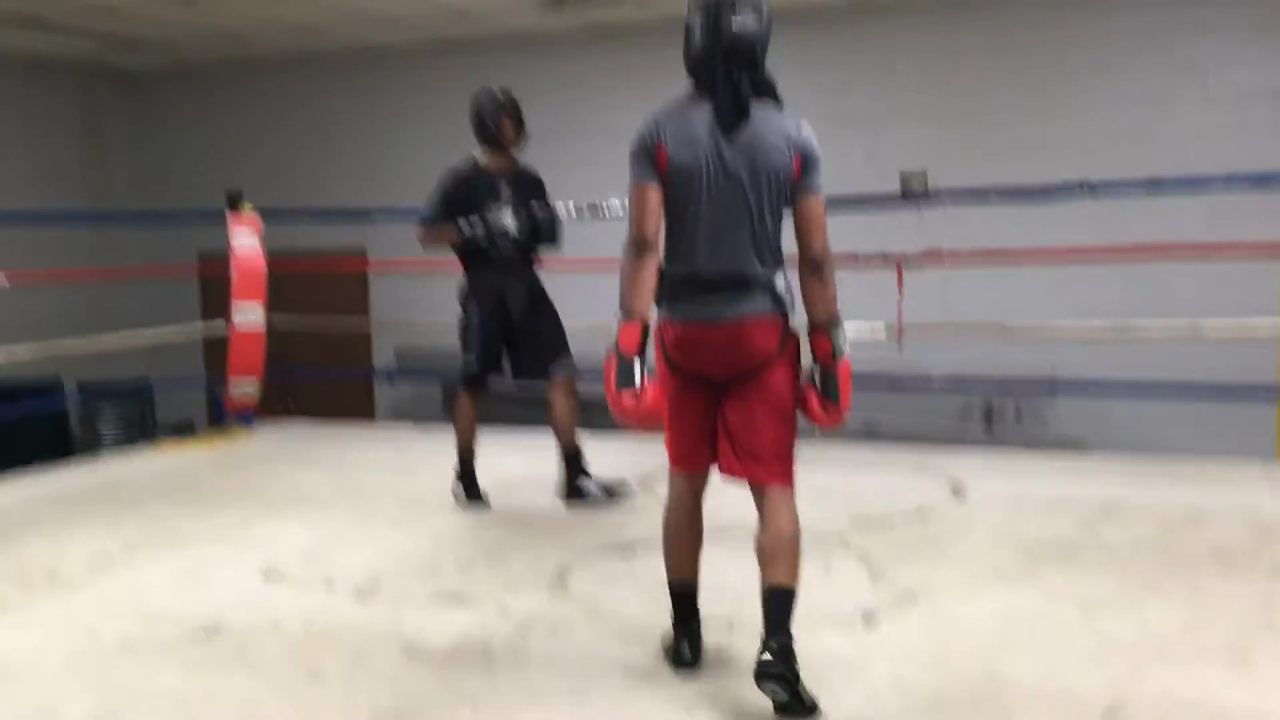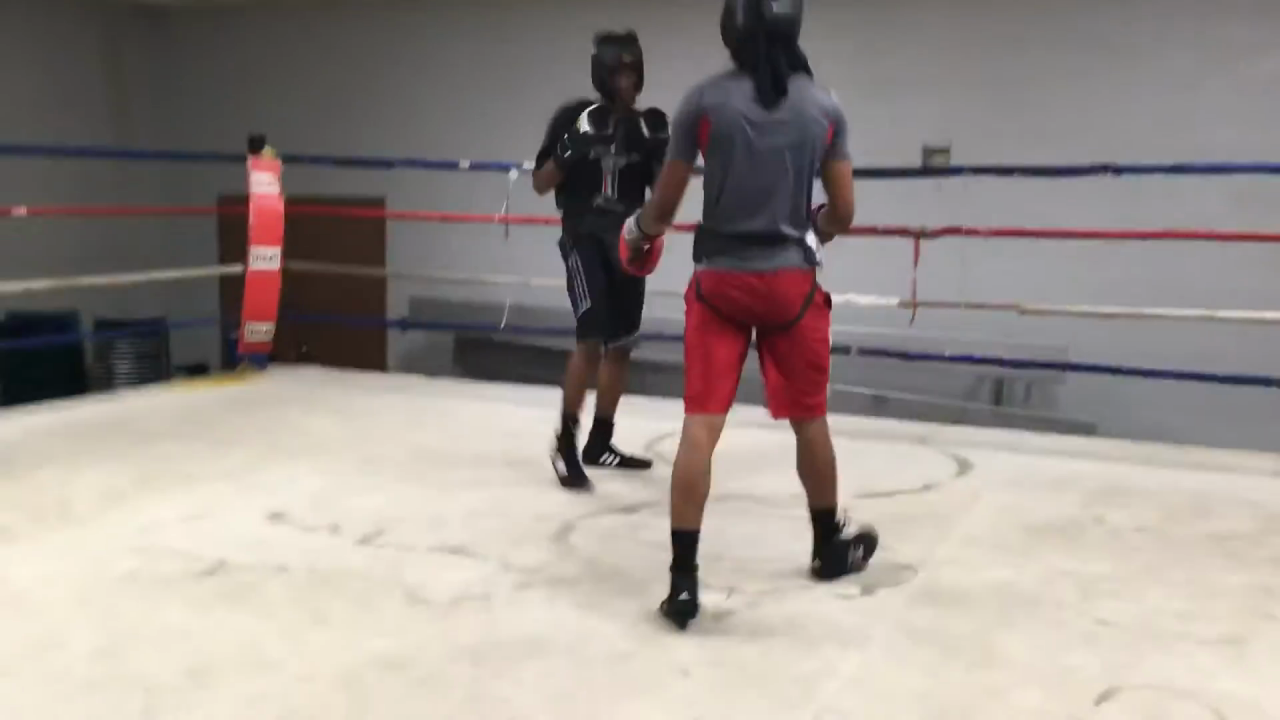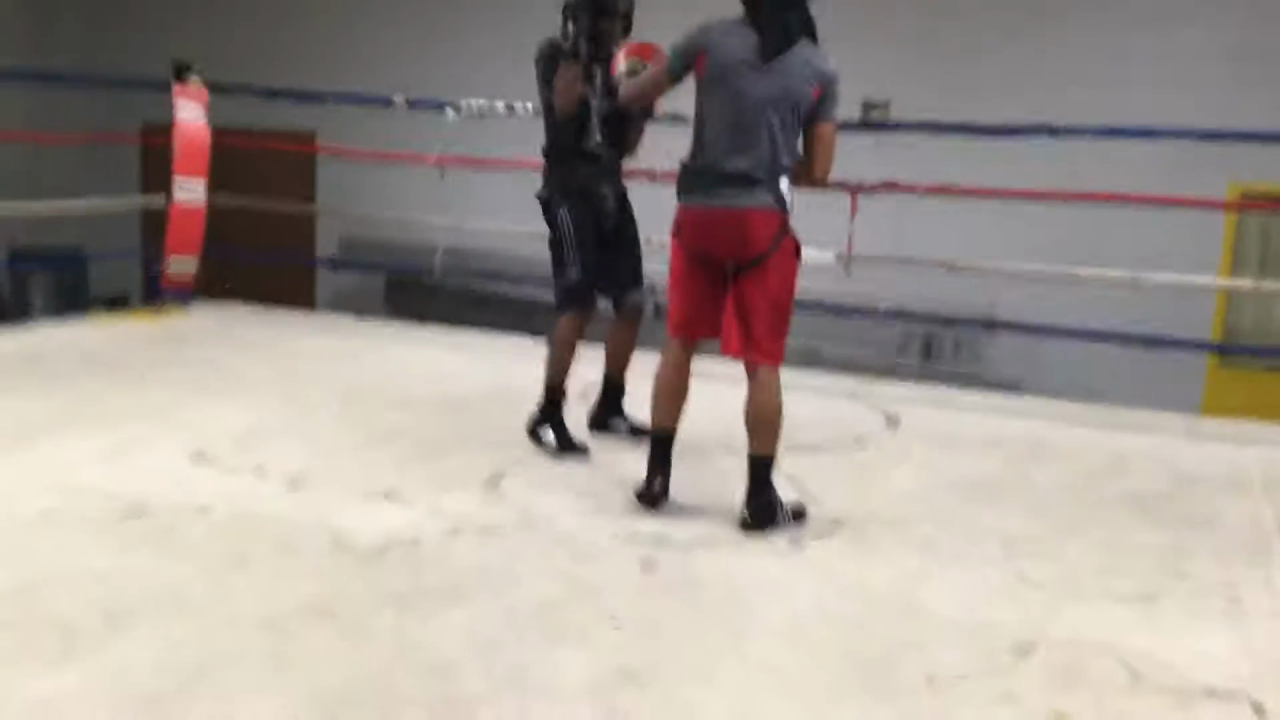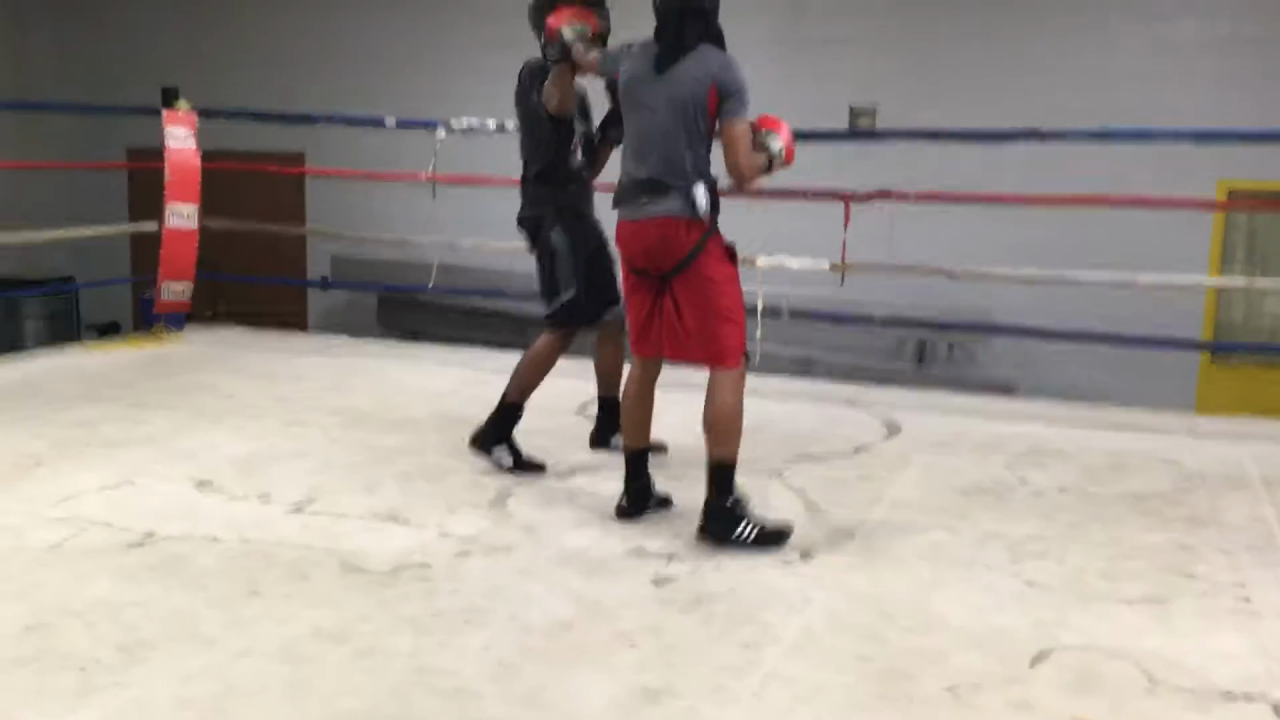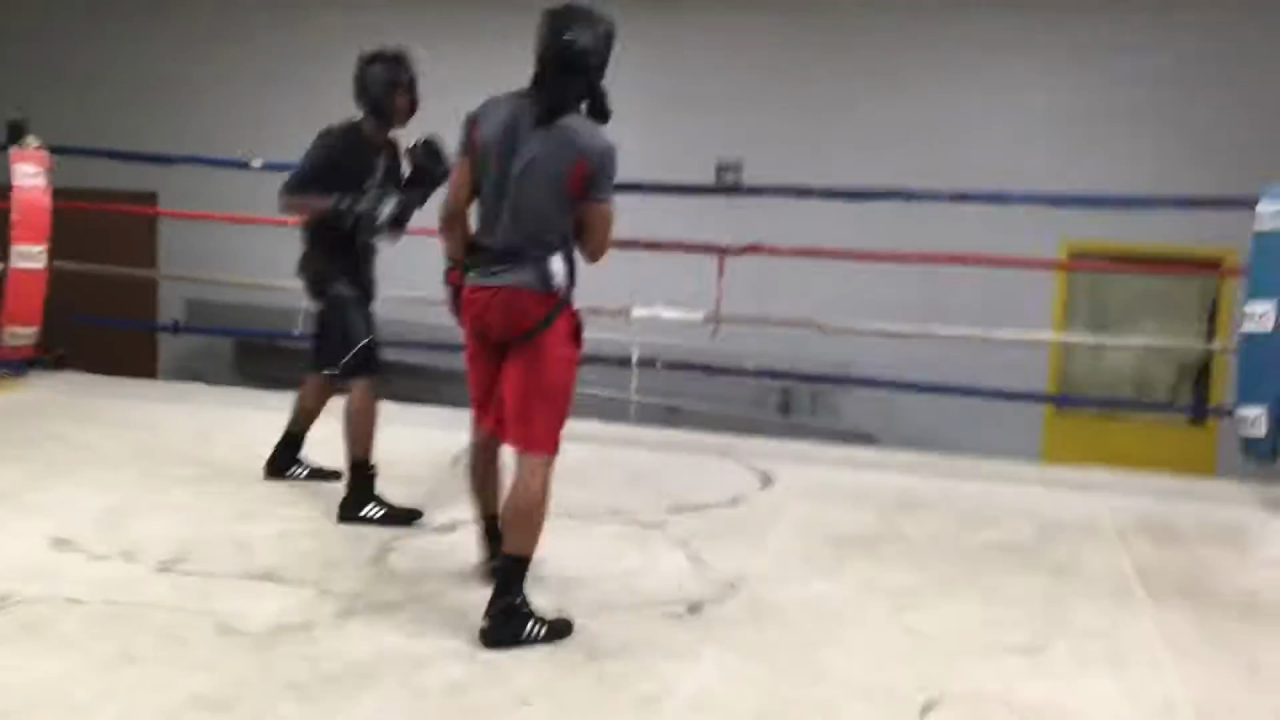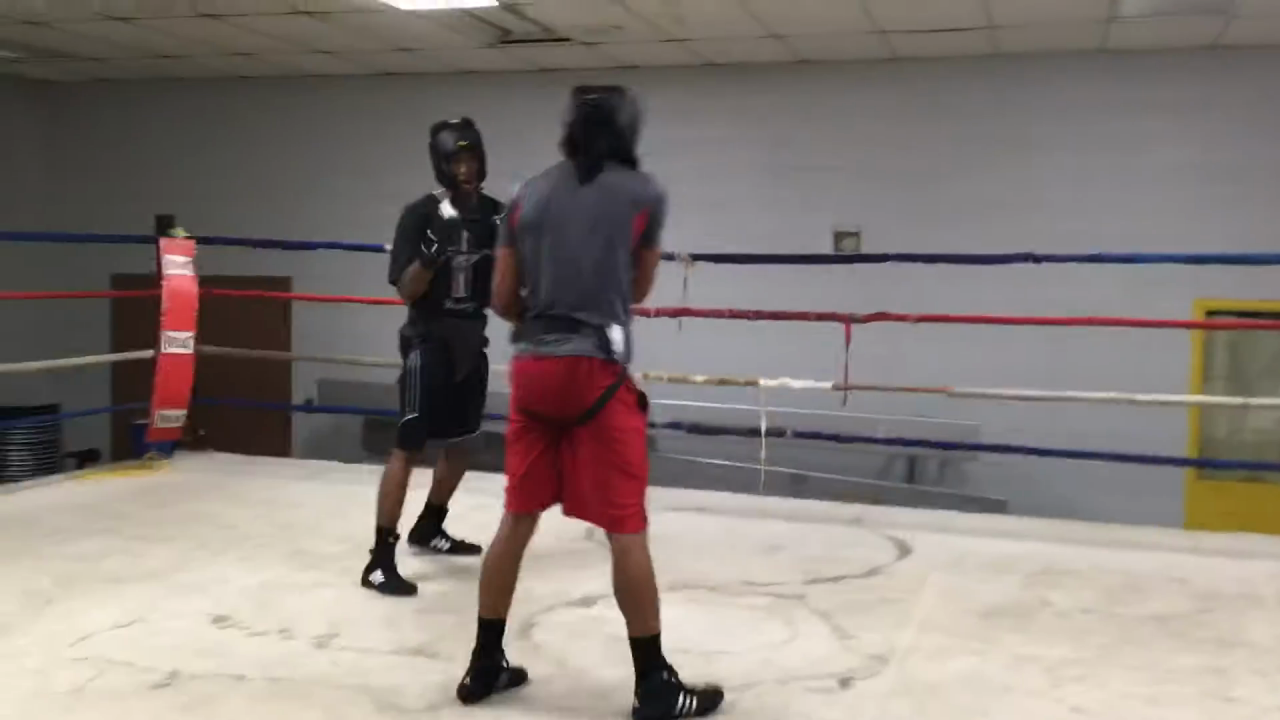
dt=0.5s
person 1, frame 1
left shoulder: (660, 132)
right shoulder: (792, 135)
left elbow: (645, 244)
right elbow: (815, 257)
left wrist: (629, 339)
right wrist: (828, 348)
left hip: (685, 331)
right hip: (759, 331)
left knee: (686, 483)
right knee: (773, 492)
left ankle: (685, 631)
right ankle: (777, 648)
person 1, frame 2
left shoulder: (705, 100)
right shoulder: (824, 107)
left elbow: (666, 203)
right elbow: (841, 213)
left wrist: (640, 235)
left hip: (719, 280)
right hip: (790, 282)
left knee: (700, 426)
right knee: (809, 421)
left ankle: (682, 582)
right ankle: (830, 545)
person 1, frame 3
right shoulder: (819, 69)
left elbow: (636, 96)
right elbow: (817, 171)
left wrist: (625, 81)
left hip: (701, 215)
right hip: (763, 221)
left knee: (680, 342)
right knee: (762, 363)
left ankle: (658, 474)
right ankle: (761, 499)
person 1, frame 4
left shoulder: (628, 60)
right shoulder: (721, 72)
left elbow: (585, 61)
right elbow: (741, 173)
right wrist: (772, 151)
left hip: (635, 226)
right hip: (687, 229)
left knee: (645, 362)
right knee: (727, 365)
left ankle: (636, 489)
right ankle: (722, 506)
person 1, frame 5
left shoulder: (489, 116)
right shoulder: (593, 146)
left elbow: (452, 212)
right elbow: (594, 247)
left wrist: (459, 270)
left hip: (483, 292)
right hip: (539, 300)
left knee: (488, 432)
right knee: (535, 452)
left ankle: (495, 546)
right ankle: (507, 606)
person 1, frame 6
left shoulder: (530, 194)
right shoulder: (644, 194)
left elbow: (503, 294)
right elbow: (637, 290)
left hip: (532, 367)
right hip: (594, 368)
left knee: (518, 517)
right knee: (625, 527)
left ankle: (484, 665)
person 2, frame 1
left shoulder: (530, 181)
right shoulder: (463, 179)
right elbow: (428, 235)
left wrist: (545, 229)
right wrist: (477, 229)
left hip: (525, 285)
right hip: (486, 290)
left knee: (561, 375)
right knee: (474, 384)
left ankle: (575, 477)
right ankle: (465, 473)
person 2, frame 2
left shoulder: (644, 126)
right shoulder: (574, 115)
right elbow: (541, 183)
left wrist: (661, 154)
right wrist: (571, 144)
right hip: (583, 237)
left knee: (618, 346)
right knee: (591, 335)
left ankle: (600, 442)
right ankle: (566, 441)
person 2, frame 3
right shoulder: (556, 53)
left elbow: (628, 145)
right elbow: (563, 105)
right wrist: (574, 43)
left hip: (610, 190)
right hip: (569, 190)
left knee: (631, 303)
right knee: (578, 303)
left ankle: (608, 407)
right ankle: (548, 415)
person 2, frame 4
left shoulder: (577, 90)
right shoulder: (537, 72)
right elbow: (556, 106)
left wrist: (617, 121)
right wrist: (563, 52)
left hip: (578, 212)
right hip: (552, 212)
left knee: (610, 320)
right knee: (563, 327)
left ankle: (610, 426)
right ankle: (494, 430)
person 2, frame 5
left shoulder: (388, 150)
right shoulder: (340, 142)
left elbow: (392, 215)
right elbow: (291, 199)
left wrist: (421, 184)
right wrist: (347, 208)
left hip: (355, 266)
right hip: (332, 267)
left knee: (330, 369)
right knee: (362, 374)
left ankle: (285, 456)
right ankle: (359, 494)
person 2, frame 6
left shoulder: (494, 213)
right shoulder: (421, 214)
right elbow: (406, 291)
right wrist: (433, 250)
left hip: (471, 340)
right hip: (429, 339)
left knee: (460, 444)
right knee: (408, 447)
left ankle: (428, 528)
right ankle: (380, 560)
